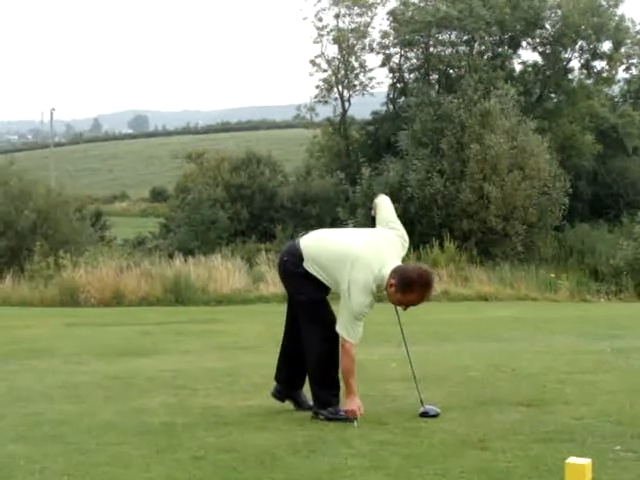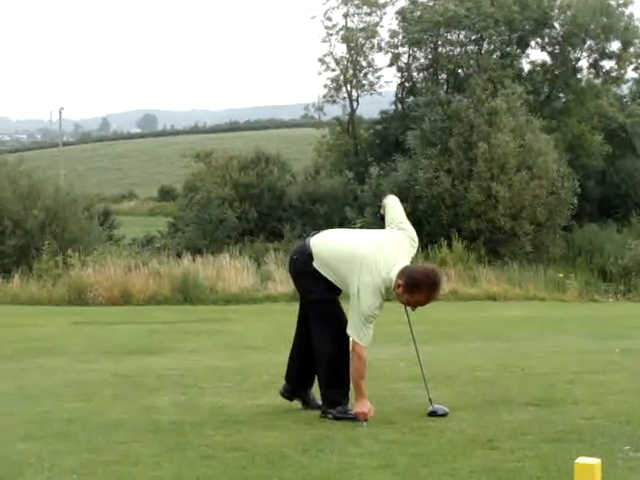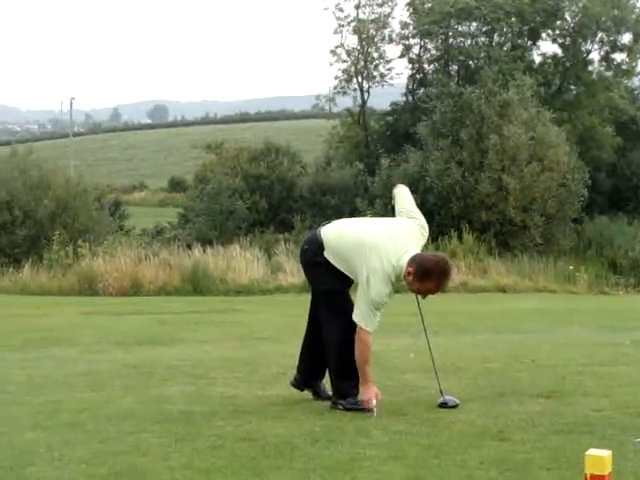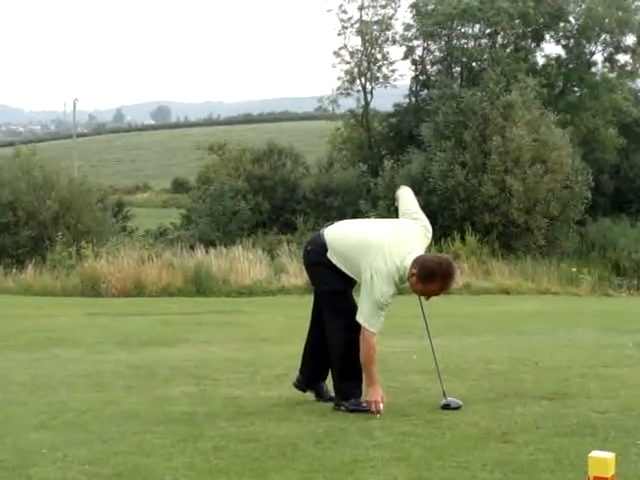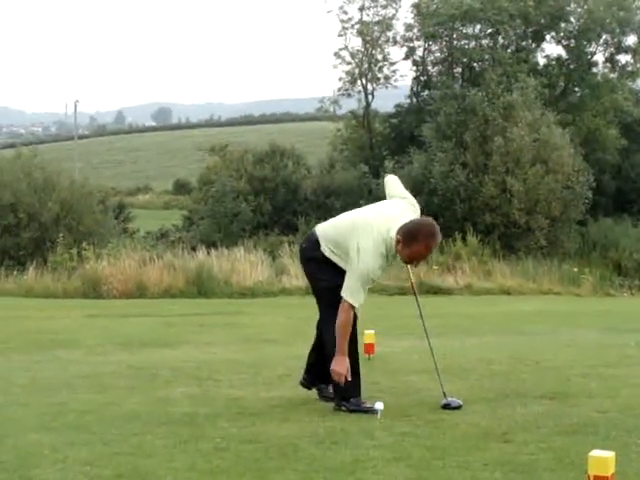
dt=0.7s
person 1, frame 1
left shoulder: (399, 240)
right shoulder: (362, 288)
left elbow: (381, 200)
right elbow: (347, 345)
right wrist: (351, 396)
left hip: (308, 254)
right hip: (296, 265)
left knee: (303, 326)
right knee: (324, 332)
left ankle: (287, 385)
right ankle: (325, 404)
person 1, frame 2
left shoulder: (408, 241)
right shoulder: (371, 290)
left elbow: (390, 200)
right elbow: (358, 347)
right wrist: (361, 399)
left hip: (322, 256)
right hip: (307, 264)
left knee: (313, 325)
right knee: (334, 332)
left ankle: (296, 385)
right ankle: (334, 403)
person 1, frame 3
left shoulder: (419, 229)
right shoulder: (380, 279)
left elbow: (400, 190)
right elbow: (363, 333)
right wrist: (367, 384)
left hip: (333, 245)
right hip: (318, 254)
left knee: (325, 316)
right knee: (342, 321)
left ankle: (307, 376)
right ankle: (344, 394)
person 1, frame 4
left shoulder: (423, 231)
right shoulder: (384, 280)
left elbow: (403, 191)
right elbow: (367, 334)
right wrist: (373, 386)
left hip: (337, 245)
right hip: (321, 255)
left knee: (327, 317)
right knee: (345, 323)
left ankle: (310, 378)
right ankle: (347, 396)
person 1, frame 5
left shoulder: (411, 212)
right shoulder: (371, 256)
left elbow: (390, 179)
right elbow: (348, 306)
right wrist: (340, 356)
left hip: (335, 247)
right hip: (318, 254)
left knee: (331, 316)
right knee: (337, 315)
left ankle: (315, 376)
right ankle: (346, 395)
